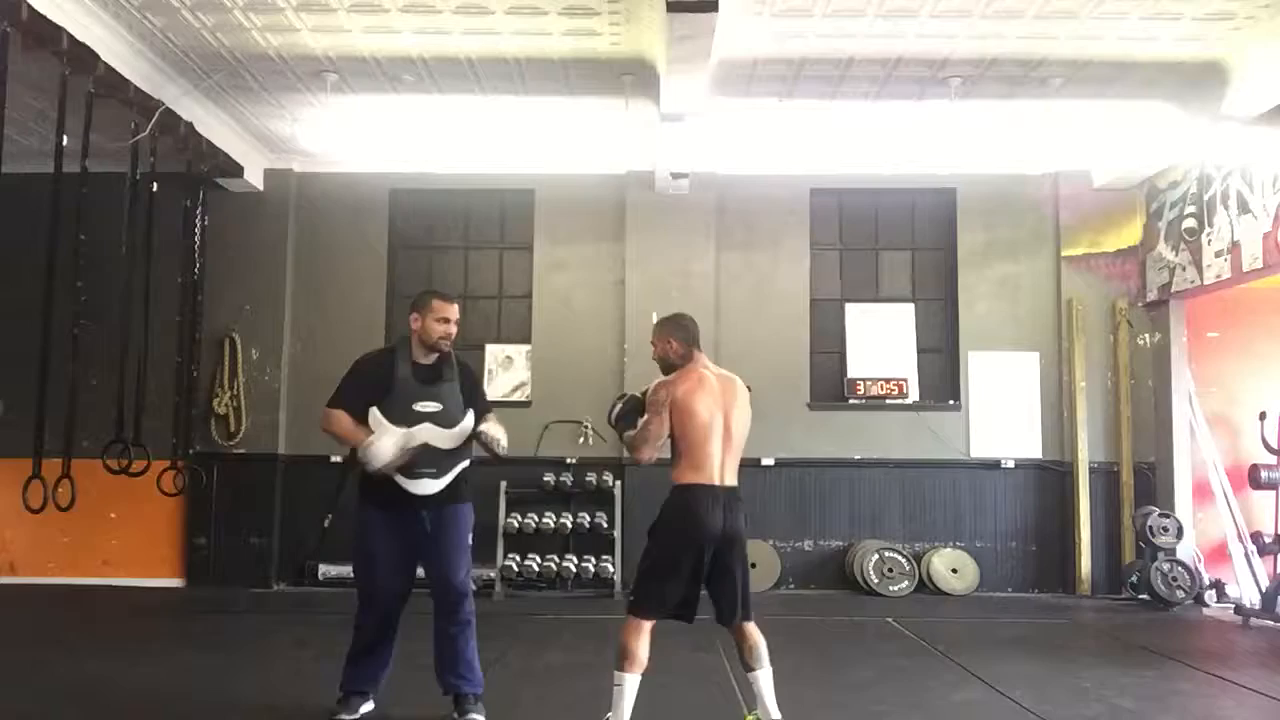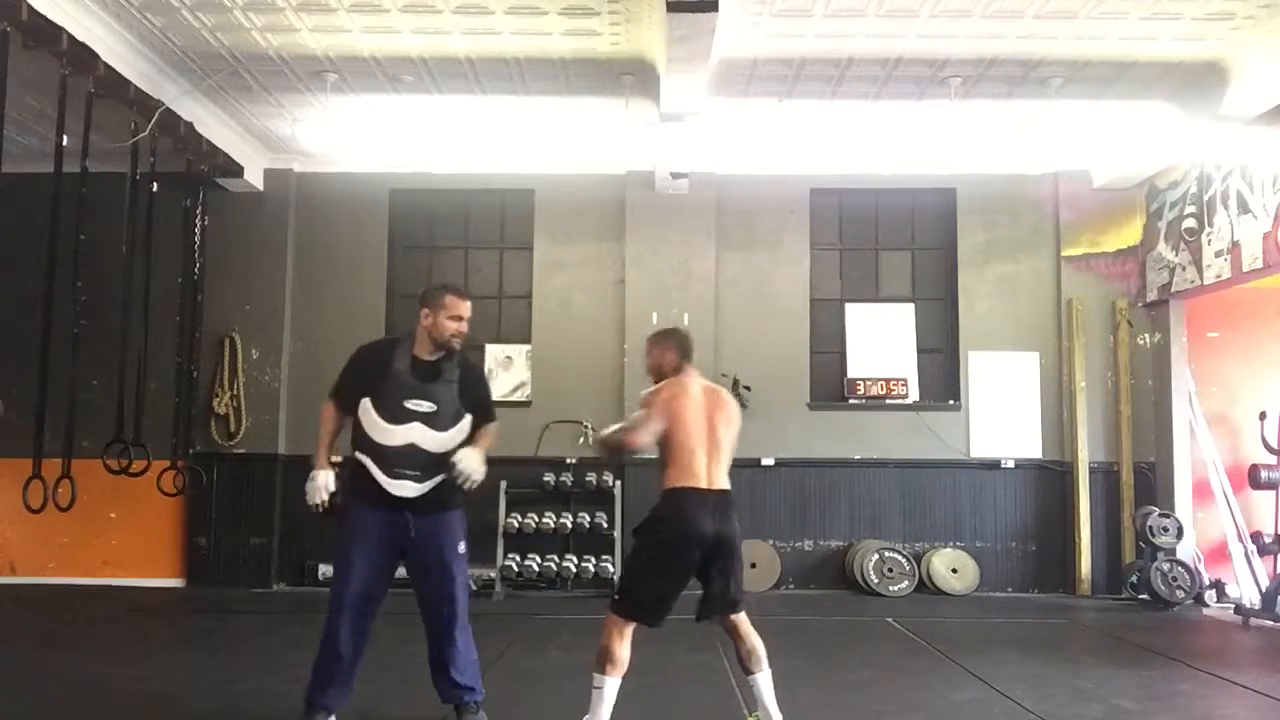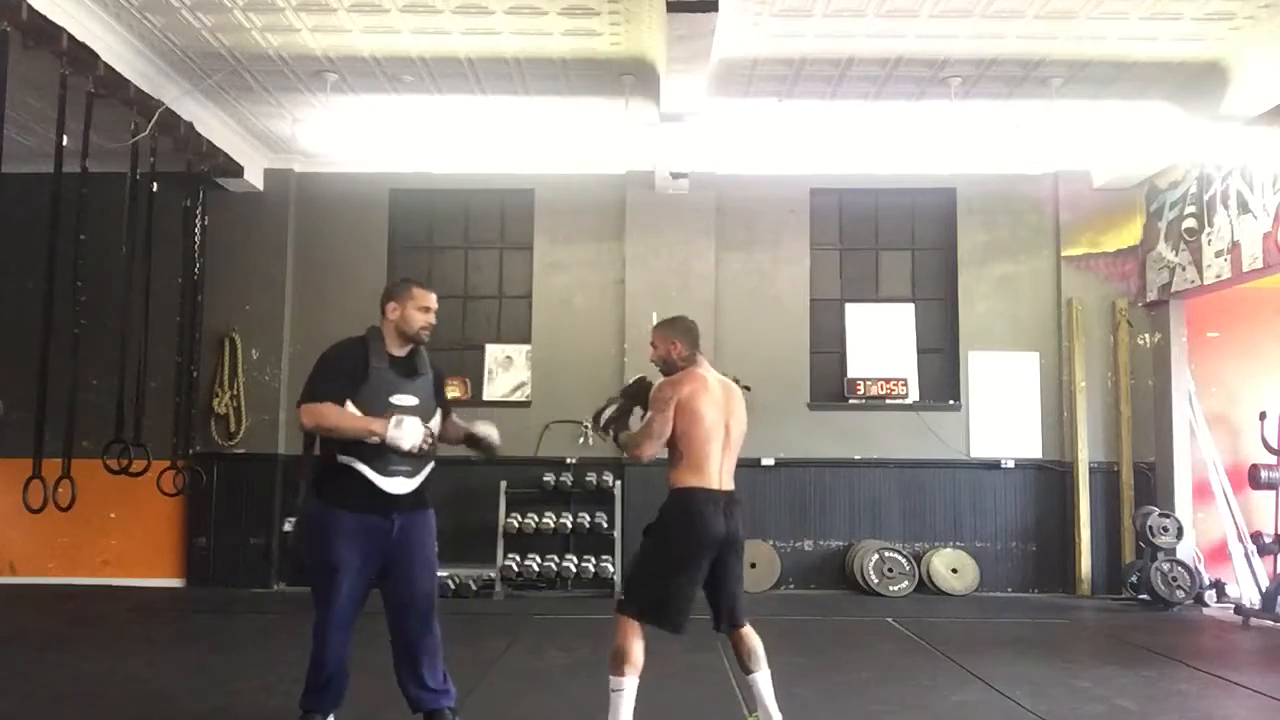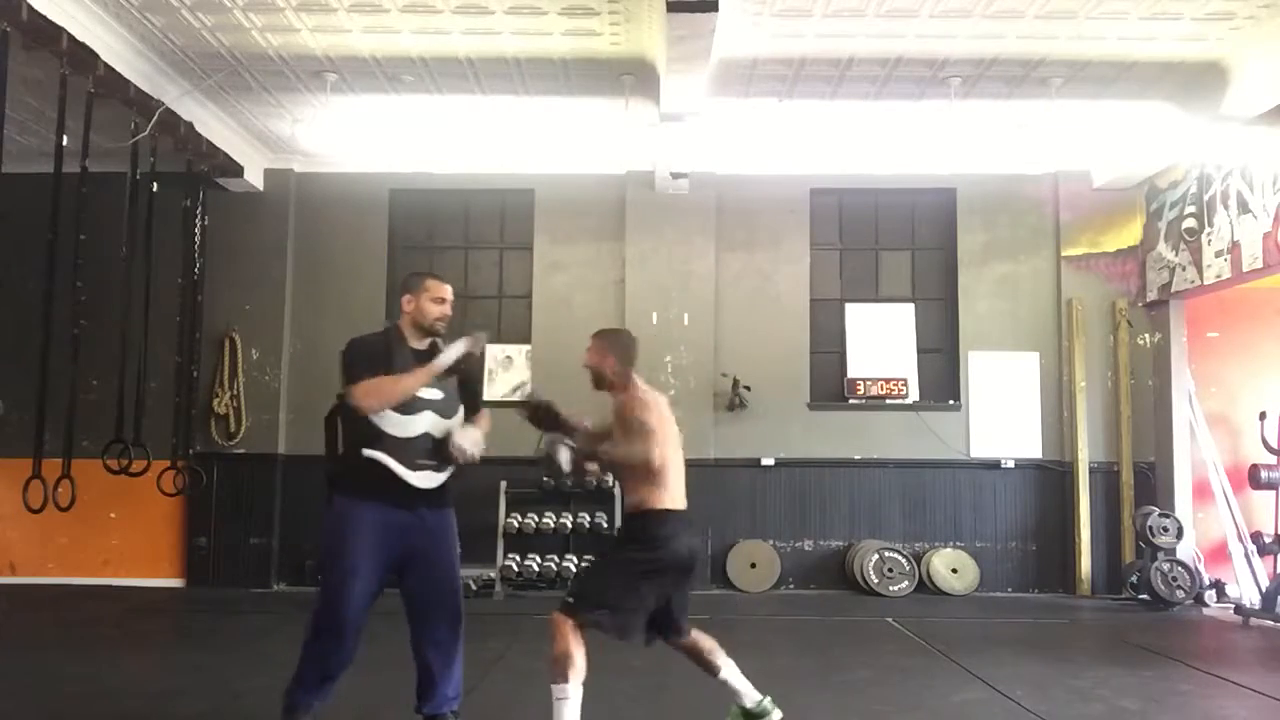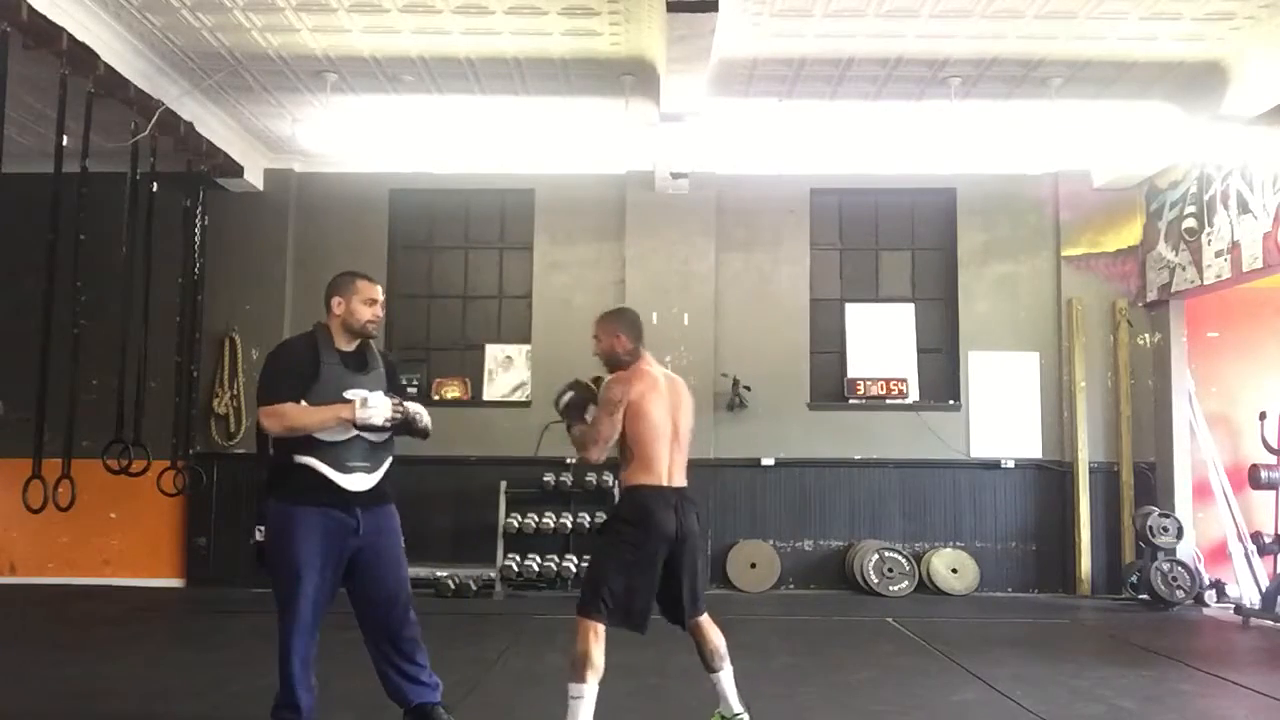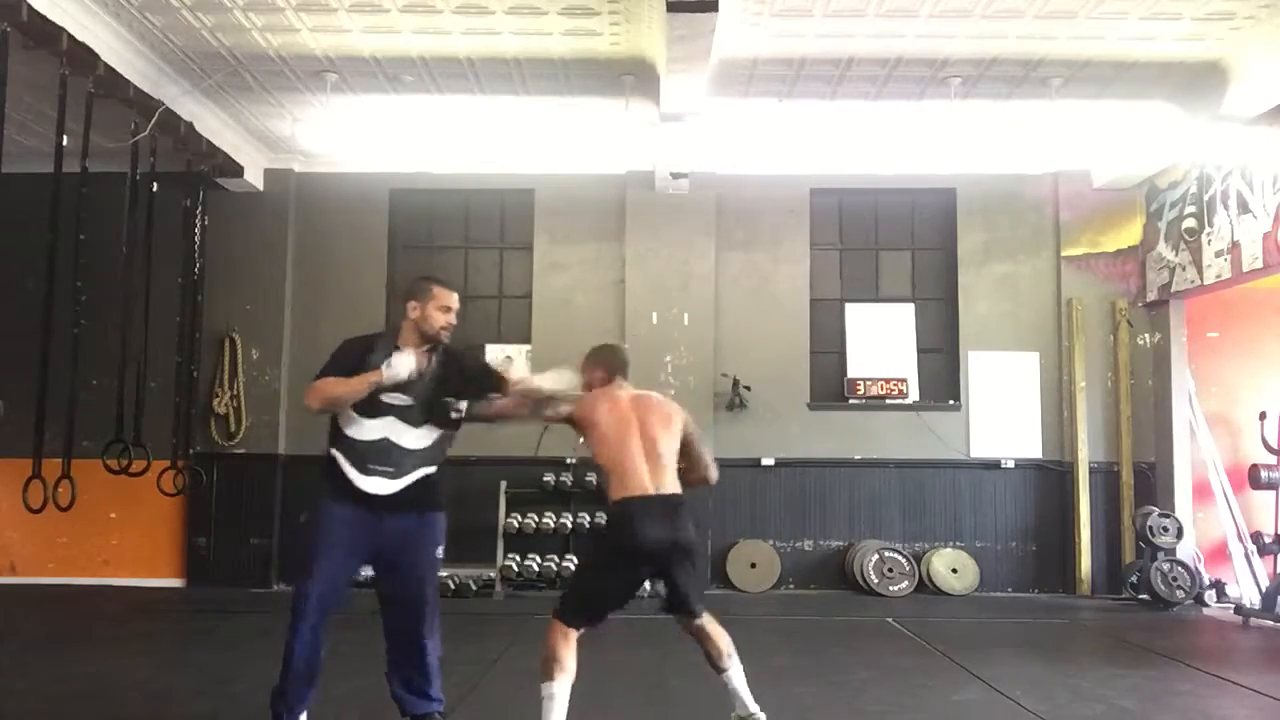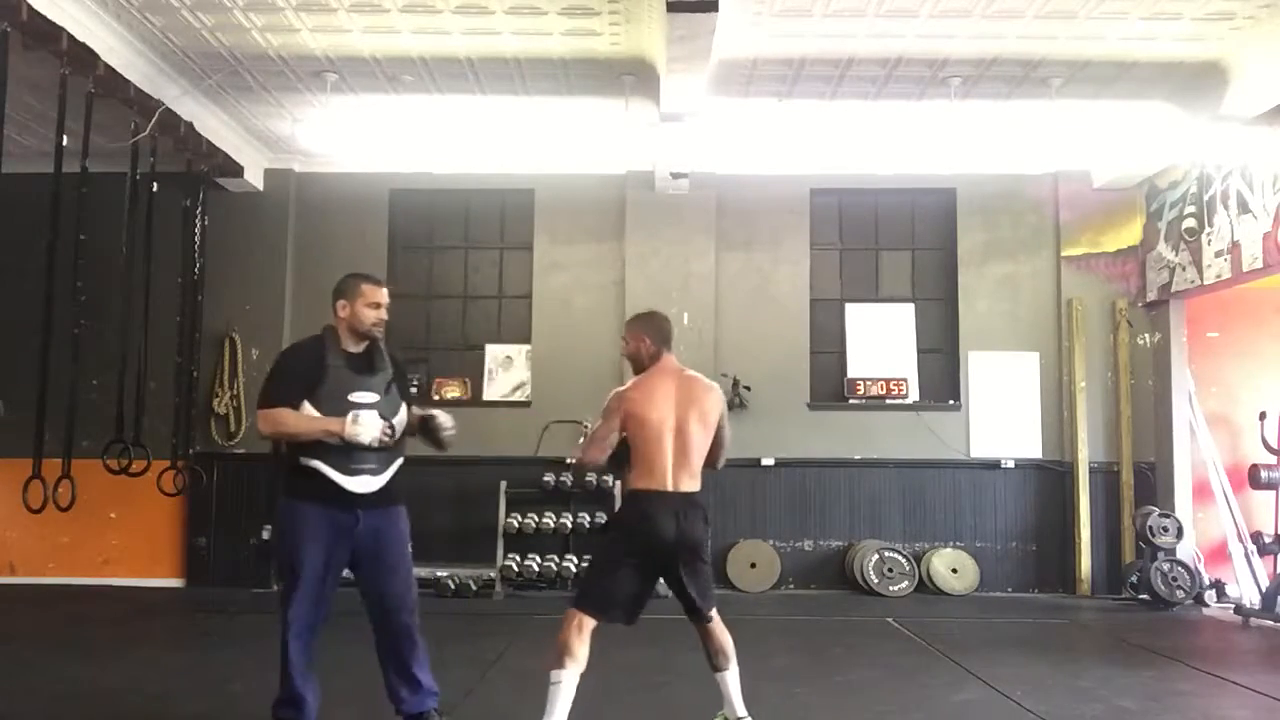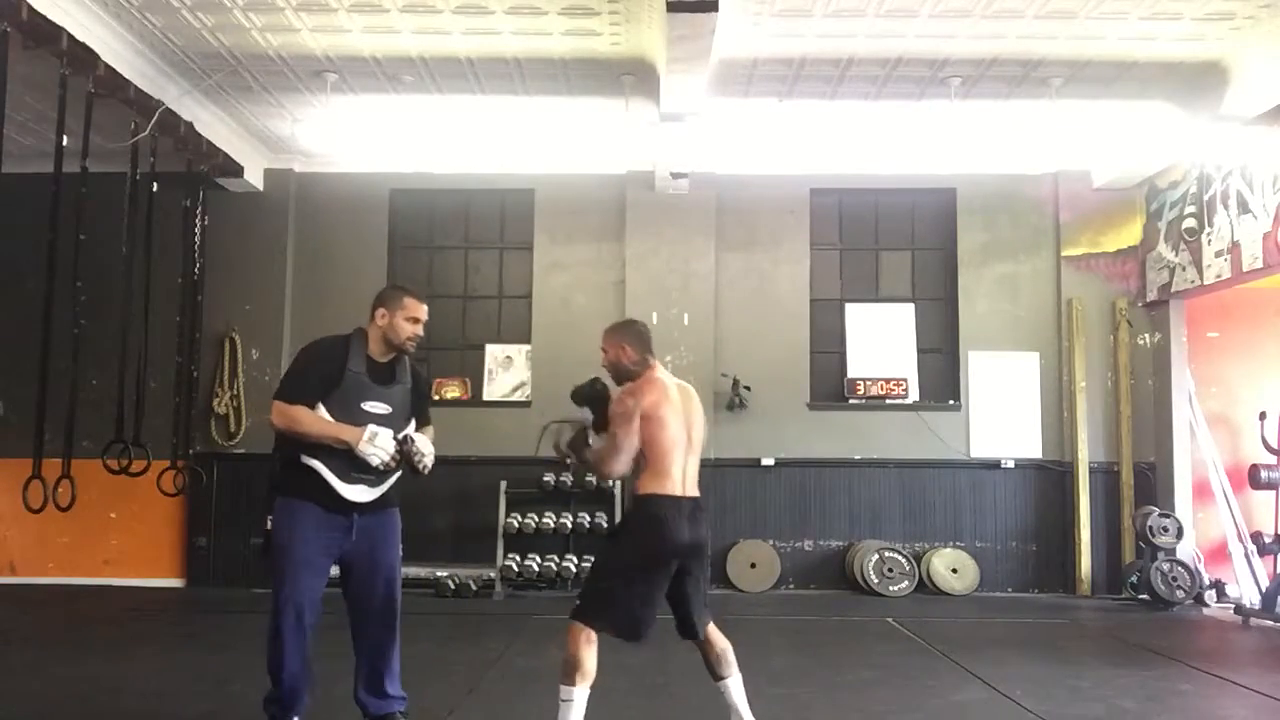
dt=0.7s
person 1, frame 1
left shoulder: (463, 374)
right shoulder: (375, 366)
left elbow: (483, 418)
right elbow: (334, 417)
left wrist: (493, 431)
right wrist: (370, 443)
left hip: (448, 506)
right hip: (385, 507)
left knee: (455, 596)
right knee: (379, 601)
person 1, frame 2
left shoulder: (468, 375)
right shoulder: (375, 358)
left elbow: (486, 425)
right elbow: (335, 407)
left wrist: (476, 453)
right wrist: (321, 466)
left hip: (437, 513)
right hip: (371, 508)
left knee: (450, 608)
right knee: (350, 605)
person 1, frame 3
left shoulder: (428, 368)
right shoulder: (348, 356)
right elbow: (311, 414)
left wrist: (465, 432)
right wrist: (385, 427)
left hip: (412, 514)
right hip: (346, 512)
left knee: (418, 611)
right knee: (336, 613)
person 1, frame 4
left shoulder: (453, 365)
right shoulder: (367, 350)
left elbow: (478, 418)
right elbow: (368, 400)
left wrist: (473, 435)
right wrist: (442, 363)
left hip: (431, 509)
right hip: (367, 506)
left knee: (442, 613)
right knee: (343, 611)
person 1, frame 5
left shoulder: (380, 363)
right shoulder: (294, 354)
left elbow: (389, 419)
right elbow: (272, 419)
left wrist: (411, 419)
right wrist: (352, 410)
left hip: (373, 508)
right hip: (306, 509)
left knee: (393, 609)
right knee: (300, 617)
person 1, frame 6
left shoulder: (458, 369)
right shoulder: (370, 351)
left elbow: (516, 386)
right elbow: (316, 400)
right wrist: (382, 376)
left hip: (414, 515)
right hip: (345, 506)
left knee: (416, 615)
right knee: (312, 610)
person 1, frame 7
left shoulder: (390, 363)
right shoulder: (302, 358)
right elbow: (269, 421)
left wrist: (425, 421)
right wrist: (343, 426)
left hip: (381, 510)
right hip: (313, 509)
left knee: (399, 610)
right knee: (303, 615)
person 1, frame 8
left shoulder: (413, 378)
right shoulder: (326, 356)
left elbow: (422, 429)
right elbow: (282, 414)
left wrist: (423, 447)
right wrist: (356, 436)
left hip: (377, 512)
right hip: (309, 506)
left knee: (381, 610)
right knee: (294, 609)
person 2, frame 1
left shoulder: (669, 388)
right shoulder: (737, 387)
left elbow: (644, 453)
left wrist: (626, 421)
left hip: (690, 507)
right hip: (731, 508)
left knee: (638, 618)
right knee: (739, 619)
person 2, frame 2
left shoulder: (662, 394)
right shoulder: (727, 400)
left elbow: (635, 439)
left wrist: (610, 438)
left hip: (681, 512)
right hip: (722, 511)
left knee: (621, 618)
right knee: (734, 616)
person 2, frame 3
left shoulder: (673, 387)
right shoulder: (733, 392)
left elbow: (645, 450)
left wrist: (616, 424)
right wrist: (650, 405)
left hip: (689, 511)
right hip: (728, 513)
left knee: (629, 619)
right knee: (735, 622)
person 2, frame 4
left shoulder: (636, 404)
right shoulder: (632, 401)
left elbow: (649, 459)
left wrist: (586, 443)
right wrist: (562, 423)
left hip: (653, 536)
right hip: (675, 535)
left knee: (567, 622)
right knee: (676, 632)
person 2, frame 5
left shoulder: (621, 384)
right shoulder: (678, 386)
left elbow: (593, 451)
left wrist: (572, 415)
left hip: (642, 511)
right hip: (682, 510)
left knee: (592, 621)
right knee: (696, 617)
person 2, frame 6
left shoulder: (588, 403)
right shoulder: (669, 408)
left elbow: (521, 406)
right elbow: (707, 475)
left wrist: (469, 410)
left hip: (633, 525)
right hip: (677, 522)
left knee: (564, 629)
right knee: (696, 619)
person 2, frame 7
left shoulder: (627, 395)
right shoulder: (712, 393)
left elbow: (590, 459)
left wrist: (620, 441)
left hip: (643, 515)
right hip: (689, 515)
left knee: (580, 619)
right knee: (707, 617)
person 2, frame 8
left shoulder: (633, 394)
right shoulder: (688, 394)
left elbow: (614, 465)
left wrist: (581, 452)
right wrist: (610, 412)
left hip: (653, 520)
right hip: (693, 521)
left knee: (584, 628)
right knee: (702, 626)
